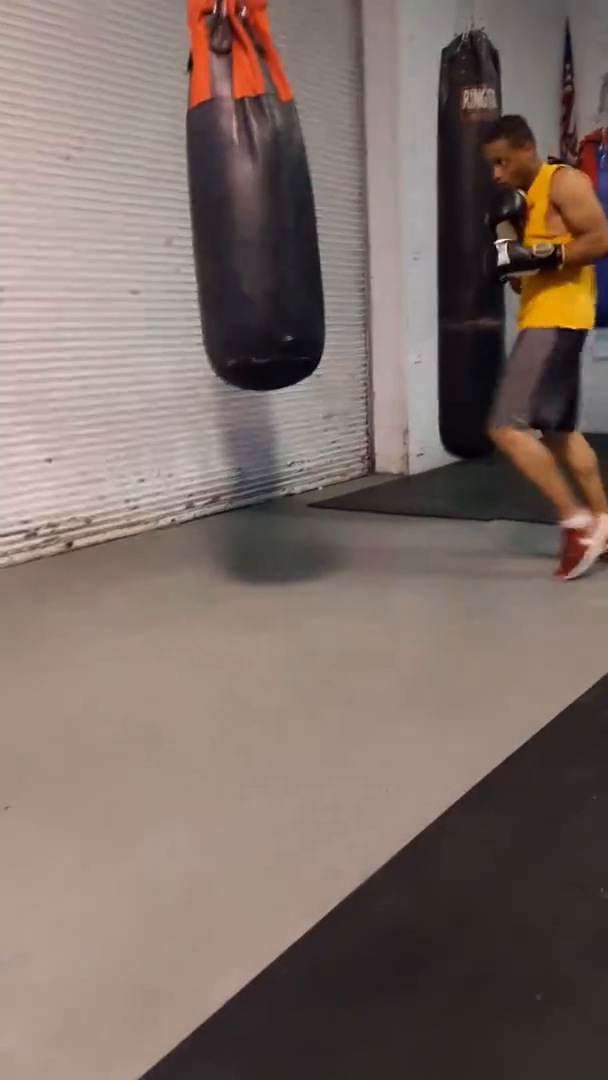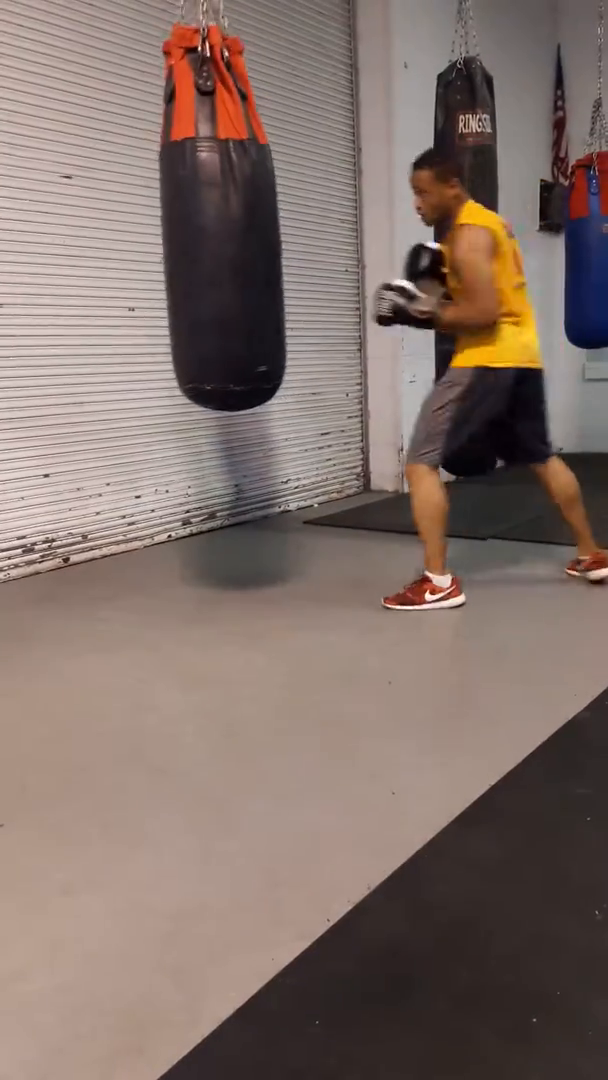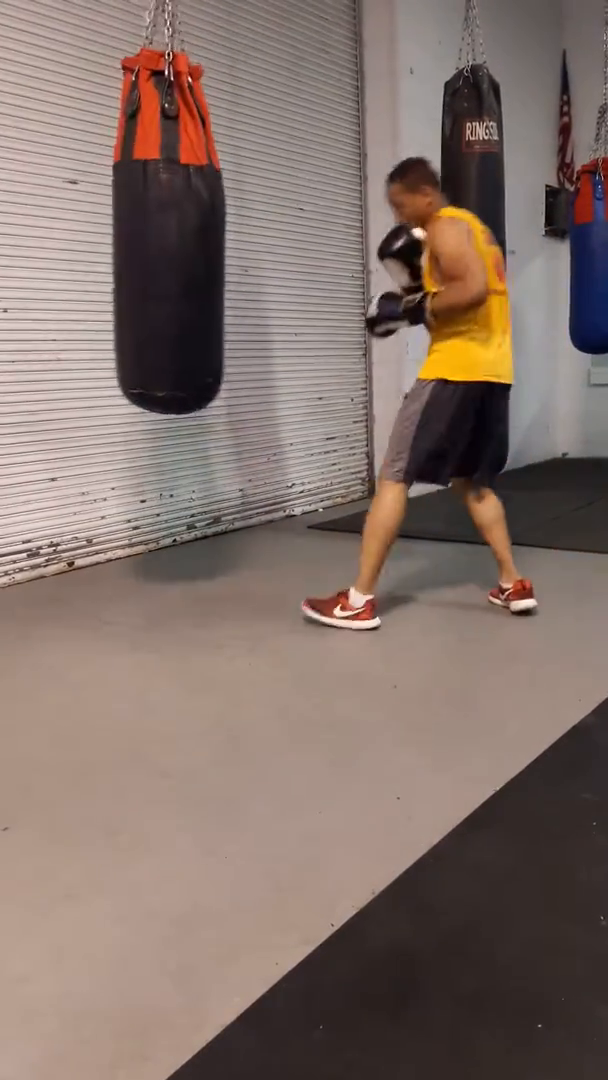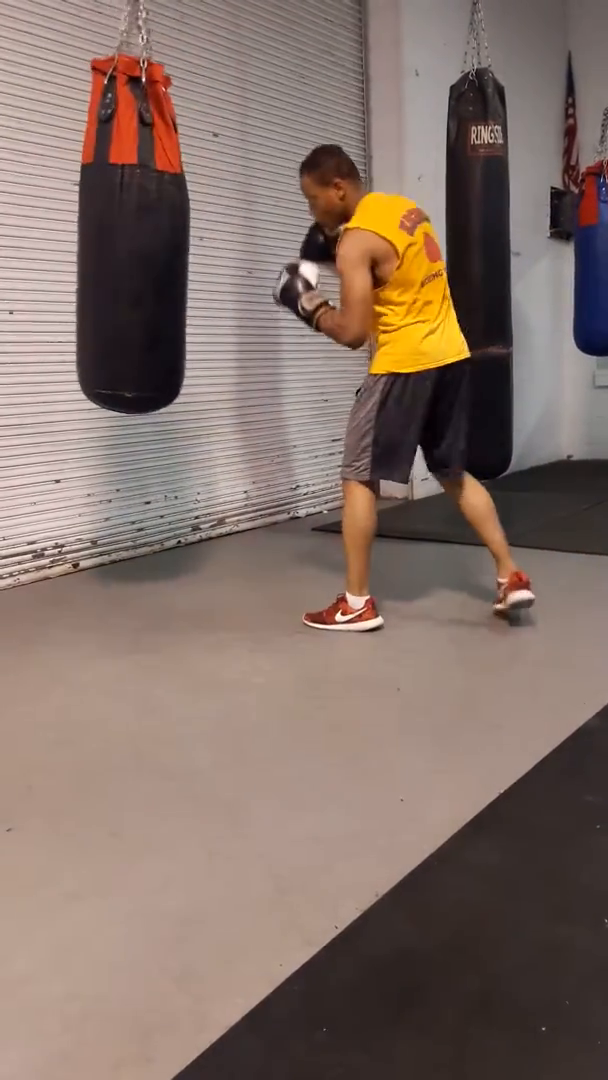
dt=0.5s
person 1, frame 1
left shoulder: (564, 182)
right shoulder: (523, 198)
right elbow: (516, 273)
left wrist: (543, 257)
right wrist: (507, 233)
left hip: (557, 320)
right hip: (546, 320)
left knee: (507, 428)
right knee: (560, 429)
person 1, frame 2
left shoulder: (468, 236)
right shoulder: (482, 224)
left elbow: (482, 312)
left wrist: (428, 312)
left hip: (486, 362)
right hip: (522, 360)
left knee: (421, 462)
right knee: (542, 458)
left ankle: (439, 582)
person 1, frame 3
left shoulder: (445, 228)
right shoulder: (471, 230)
left elbow: (472, 290)
left wrist: (416, 306)
right wrist: (413, 264)
left hip: (456, 371)
right hip: (494, 371)
left knee: (392, 478)
right knee: (471, 480)
left ankle: (358, 600)
right ankle: (513, 583)
person 1, frame 4
left shoulder: (356, 240)
right shoulder: (407, 208)
left elbow: (353, 332)
left wrist: (308, 304)
left hip: (405, 365)
right hip: (451, 355)
left knee: (358, 478)
right knee: (454, 475)
left ankle: (357, 603)
right ankle: (510, 575)
